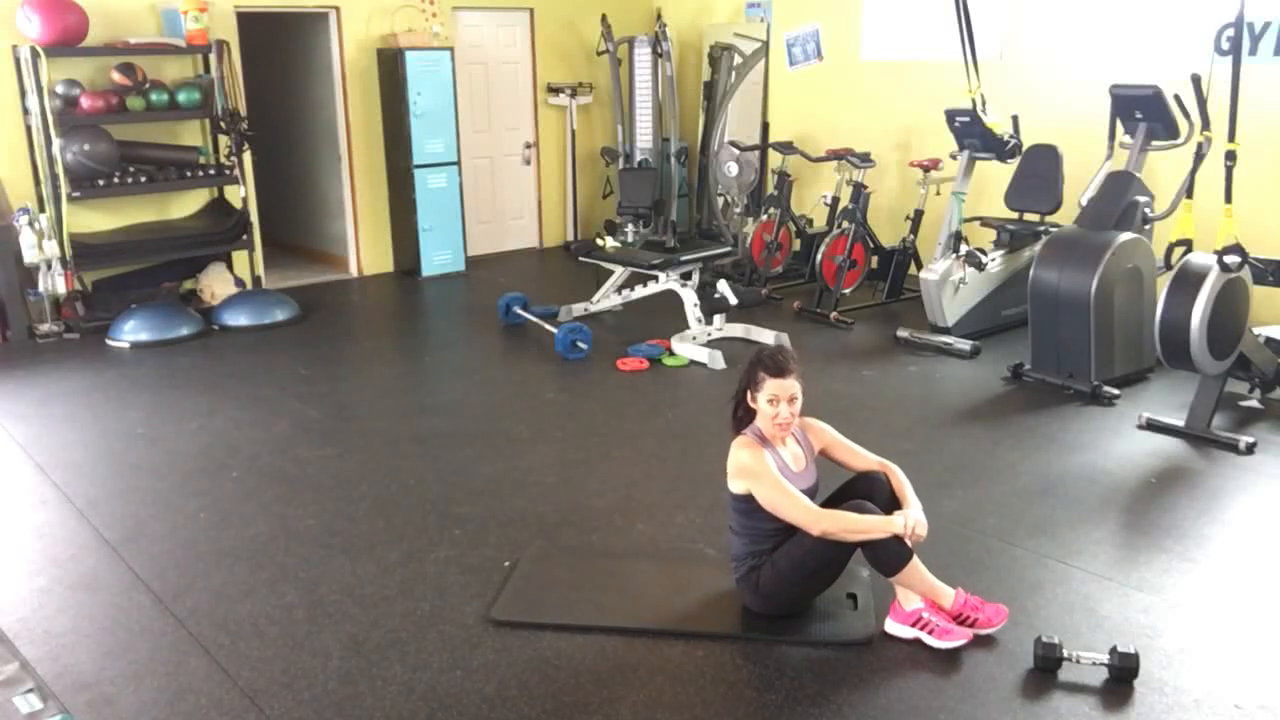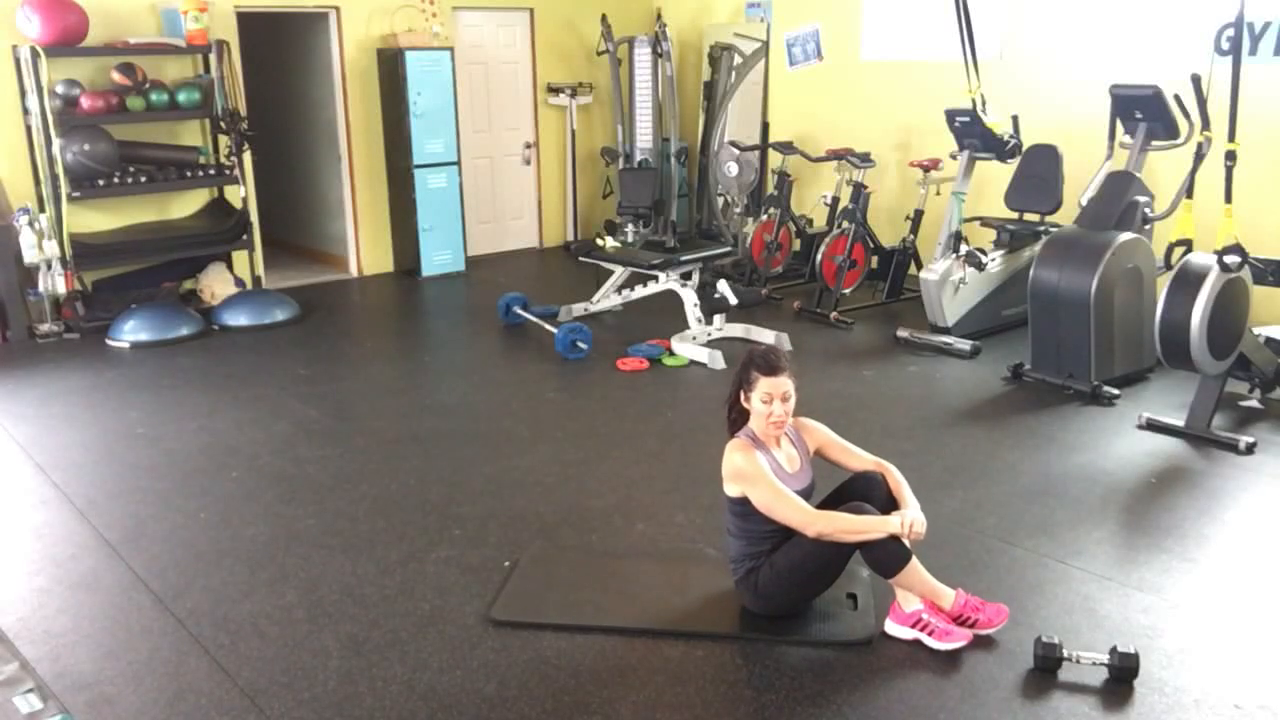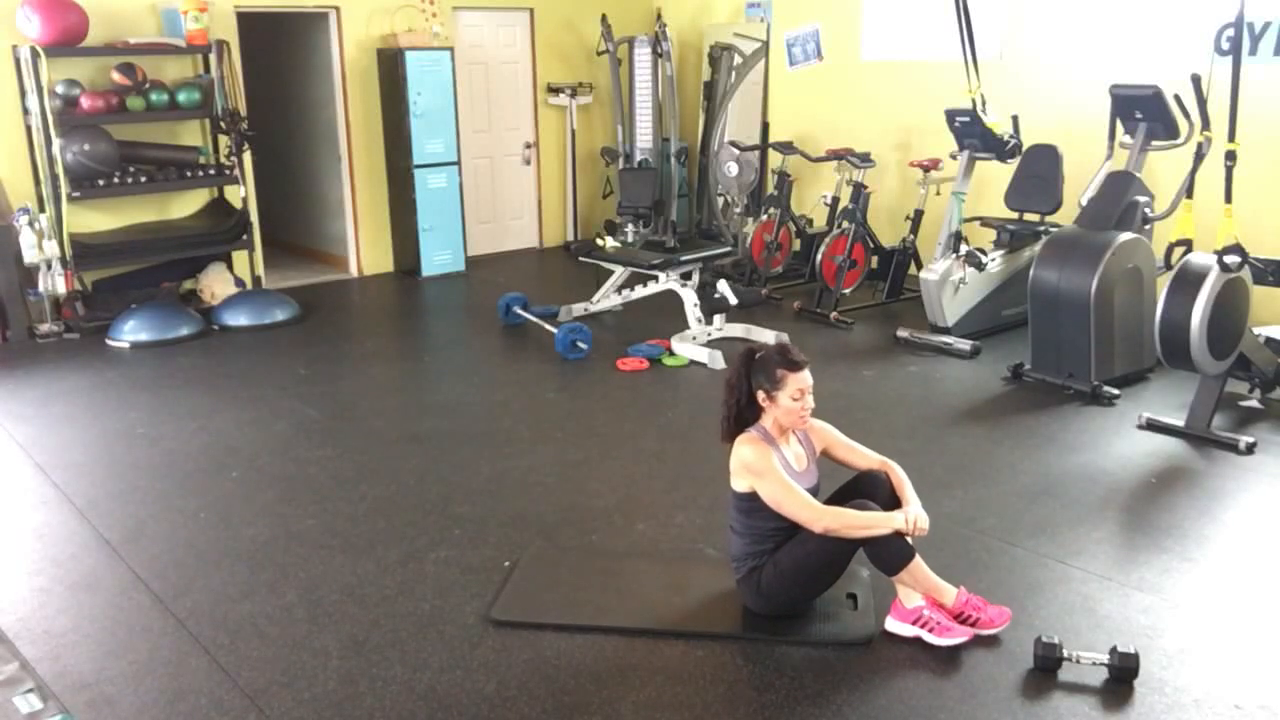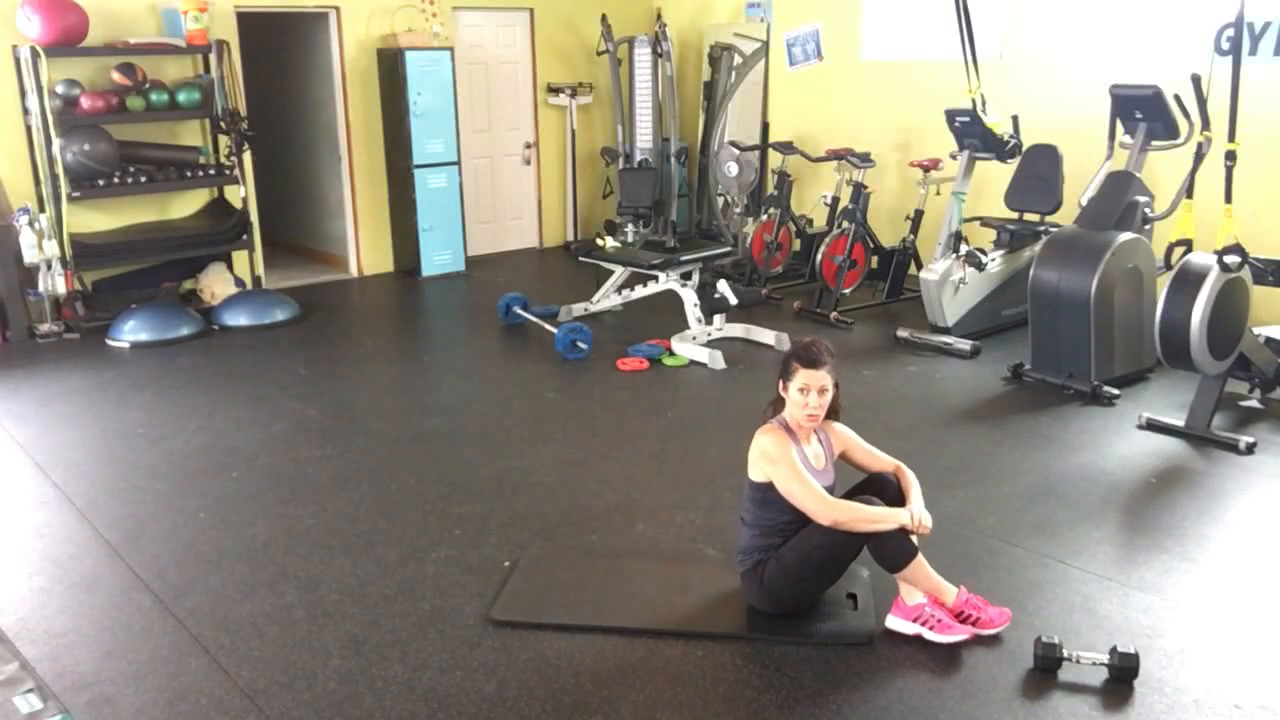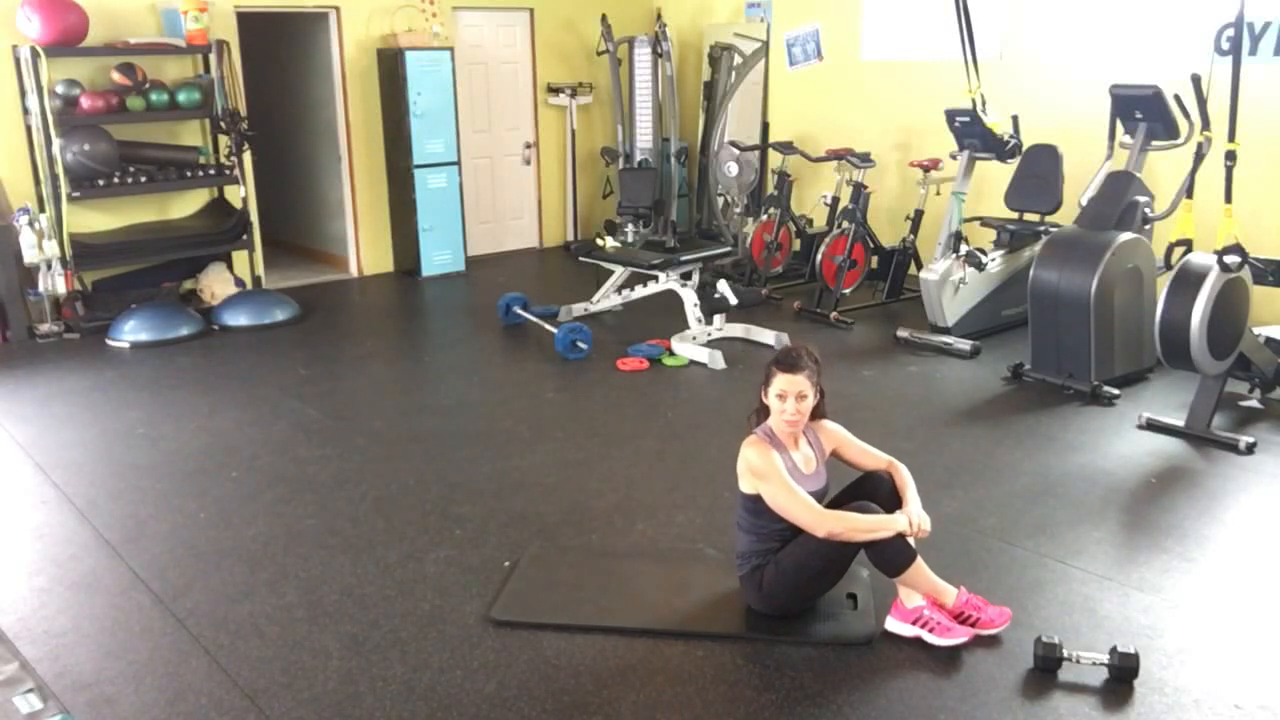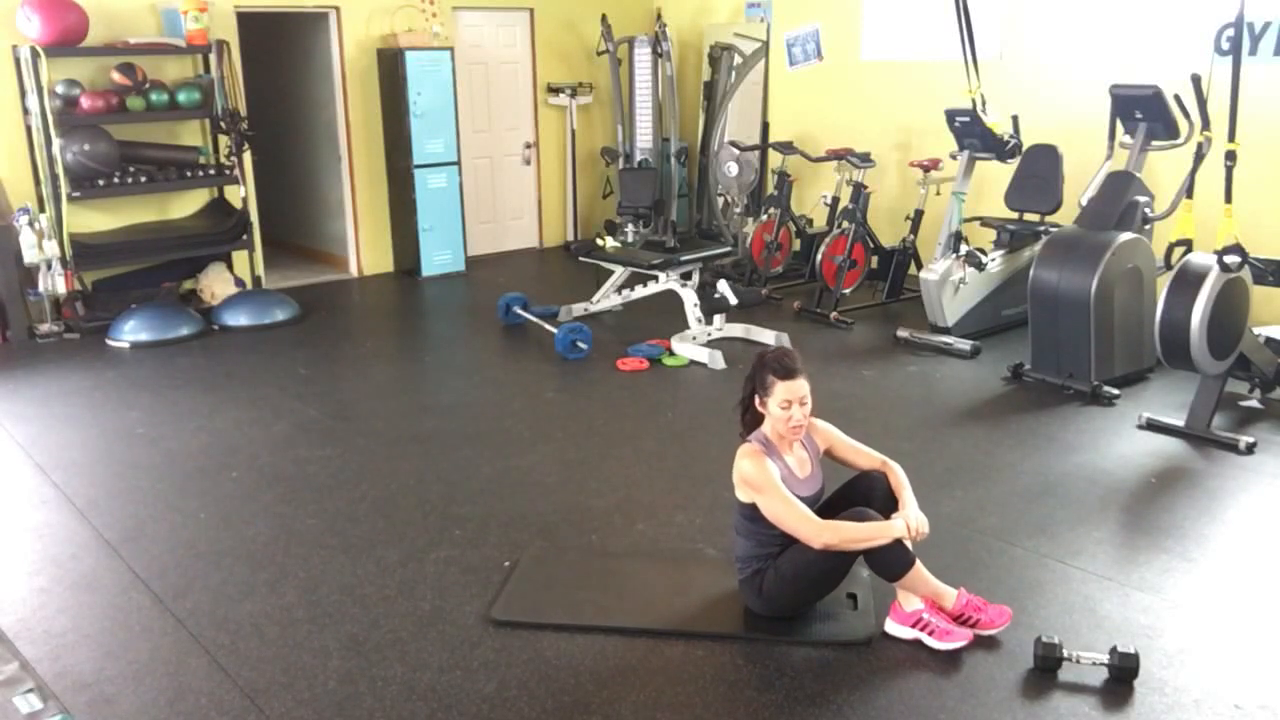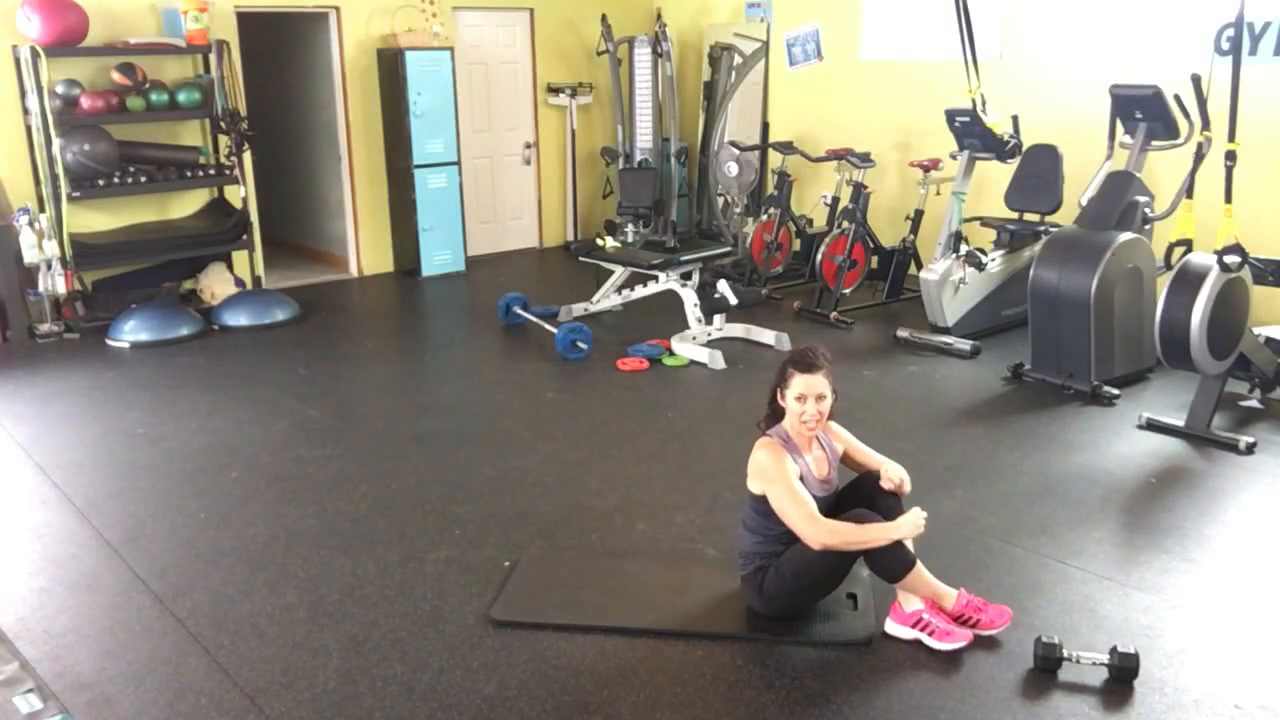
dt=0.7s
person 1, frame 1
left shoulder: (808, 431)
right shoulder: (748, 455)
left elbow: (886, 468)
right elbow: (819, 524)
left wrist: (913, 509)
right wrist: (896, 524)
left hip: (796, 554)
right hip: (765, 582)
left knee: (874, 484)
right knee: (859, 513)
left ankle: (909, 608)
right ankle: (947, 602)
person 1, frame 2
left shoulder: (803, 431)
right shoulder: (742, 457)
left elbow: (881, 467)
right elbow: (813, 524)
left wrist: (910, 507)
right wrist: (893, 524)
left hip: (796, 553)
right hip: (763, 583)
left knee: (871, 484)
right knee: (858, 516)
left ankle: (909, 608)
right ankle: (948, 603)
person 1, frame 3
left shoulder: (810, 432)
right shoulder: (751, 452)
left elbow: (886, 466)
right elbow: (819, 520)
left wrist: (912, 505)
right wrist: (896, 520)
left hip: (799, 555)
right hip: (765, 582)
left knee: (876, 483)
right knee: (863, 514)
left ankle: (910, 606)
right ankle: (950, 601)
person 1, frame 4
left shoulder: (830, 433)
right shoulder: (771, 442)
left elbow: (900, 470)
right elbow: (829, 513)
left wrist: (915, 505)
right wrist: (902, 516)
left hip: (804, 556)
right hip: (769, 579)
left knee: (885, 485)
right knee: (866, 509)
left ankle: (912, 604)
right ankle: (950, 600)
person 1, frame 5
left shoulder: (821, 432)
right shoulder: (758, 454)
left elbow: (893, 467)
right elbow: (824, 525)
left wrist: (912, 505)
right wrist: (899, 522)
left hip: (802, 553)
right hip: (768, 582)
left knee: (880, 484)
right knee: (863, 516)
left ankle: (911, 606)
right ankle: (948, 600)
person 1, frame 6
left shoulder: (813, 432)
right shoulder: (753, 462)
left elbow: (886, 465)
right elbow: (819, 535)
left wrist: (908, 506)
right wrist: (897, 527)
left hip: (801, 553)
right hip: (768, 585)
left knee: (874, 484)
right knee: (861, 521)
left ankle: (910, 609)
right ankle: (948, 601)
person 1, frame 7
left shoulder: (828, 434)
right shoulder: (770, 455)
left elbow: (888, 469)
right elbow: (818, 535)
left wrist: (896, 475)
right wrist: (897, 528)
left hip: (807, 553)
right hip: (770, 582)
left knee: (879, 484)
right knee: (862, 523)
left ankle: (910, 609)
right ankle: (949, 602)
